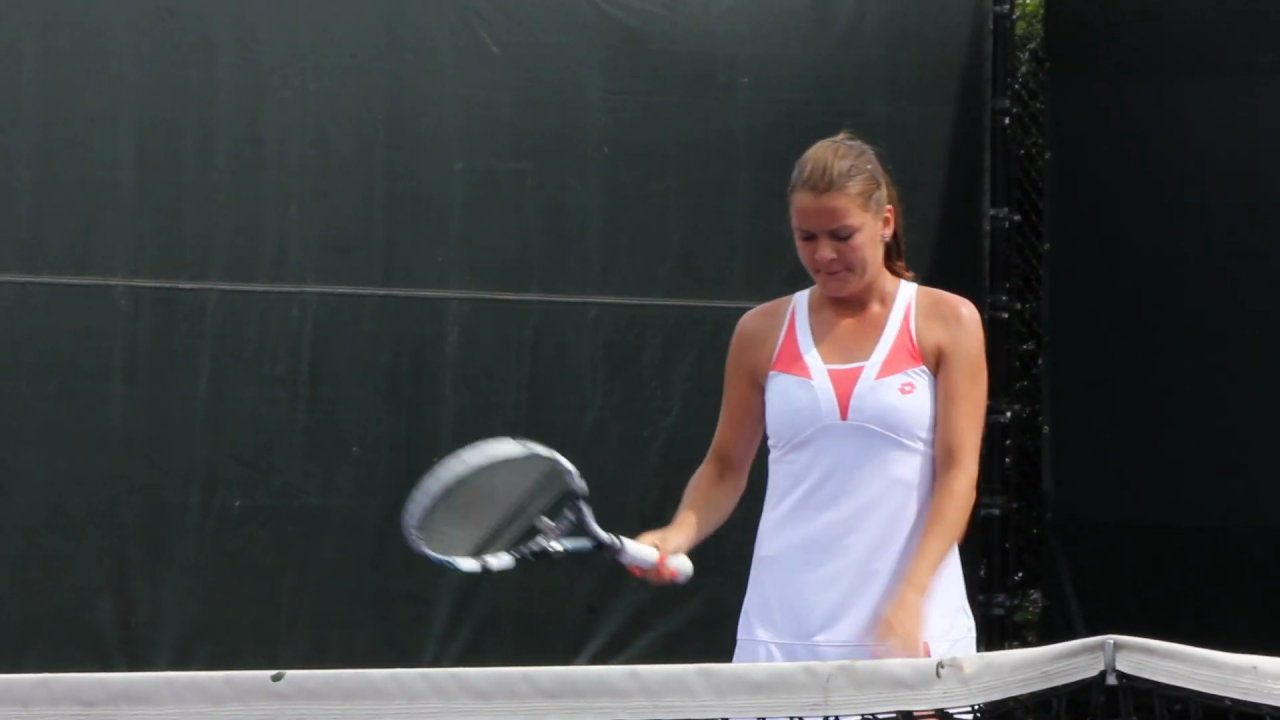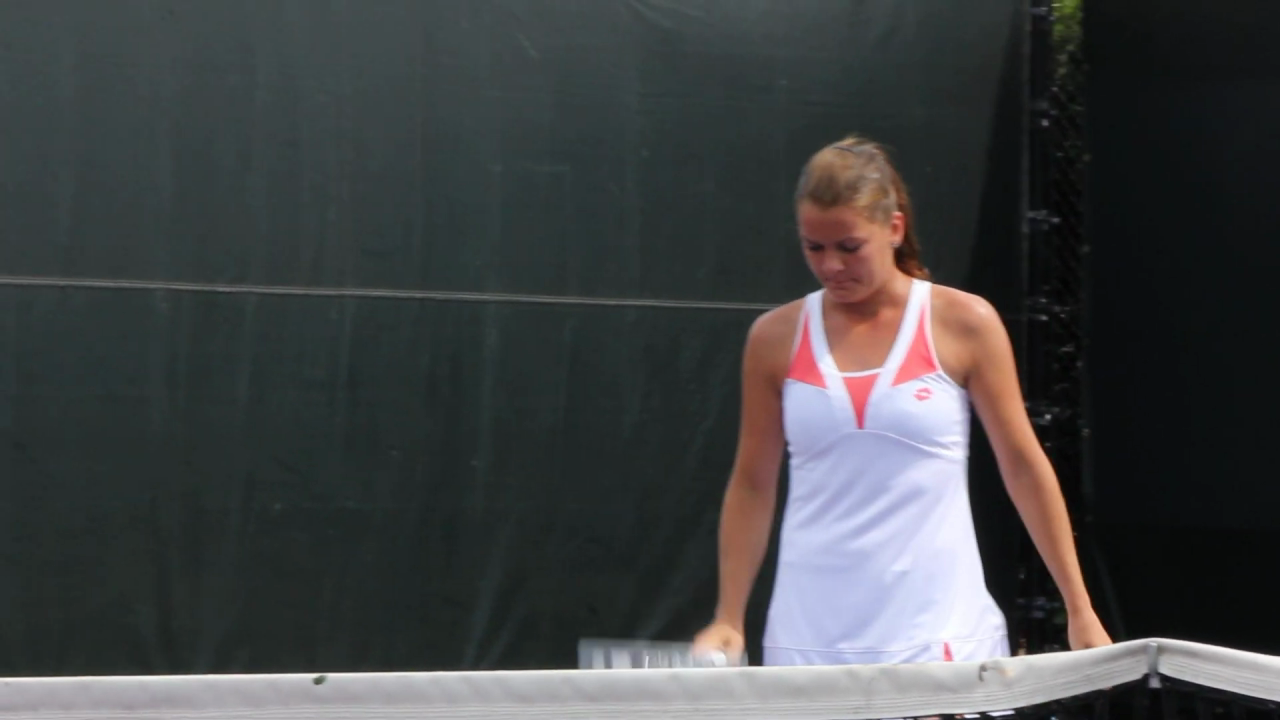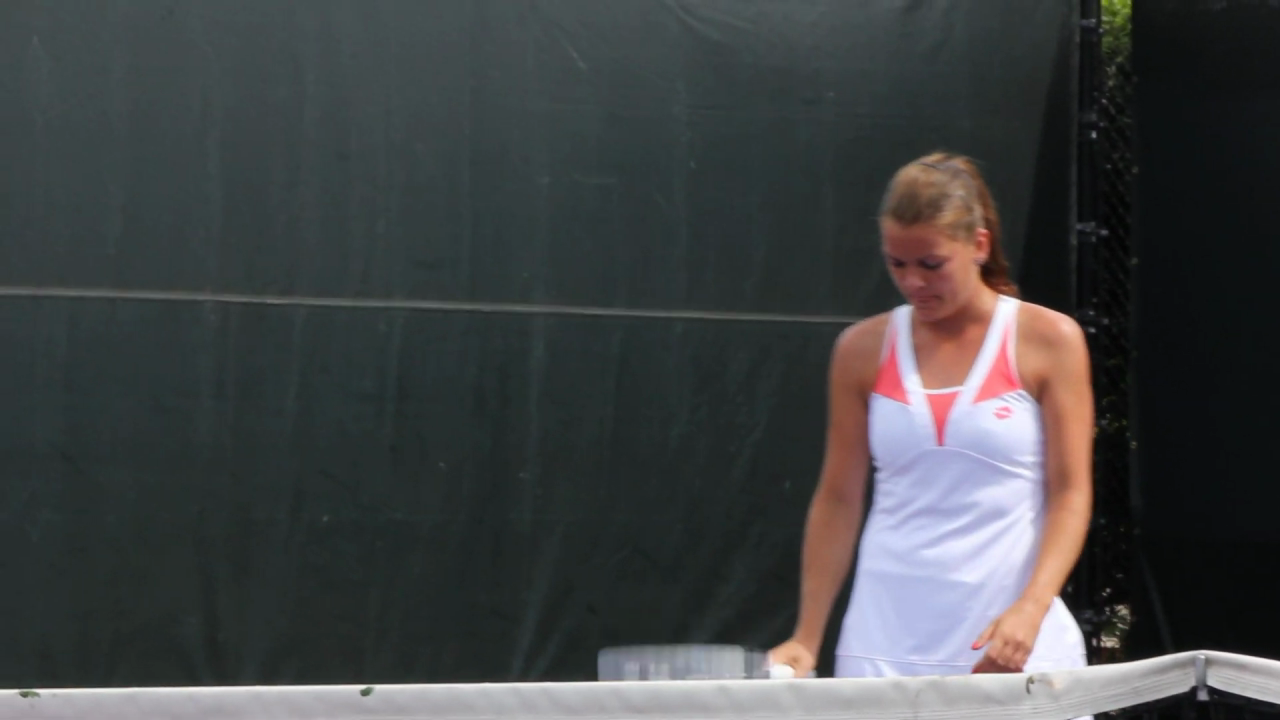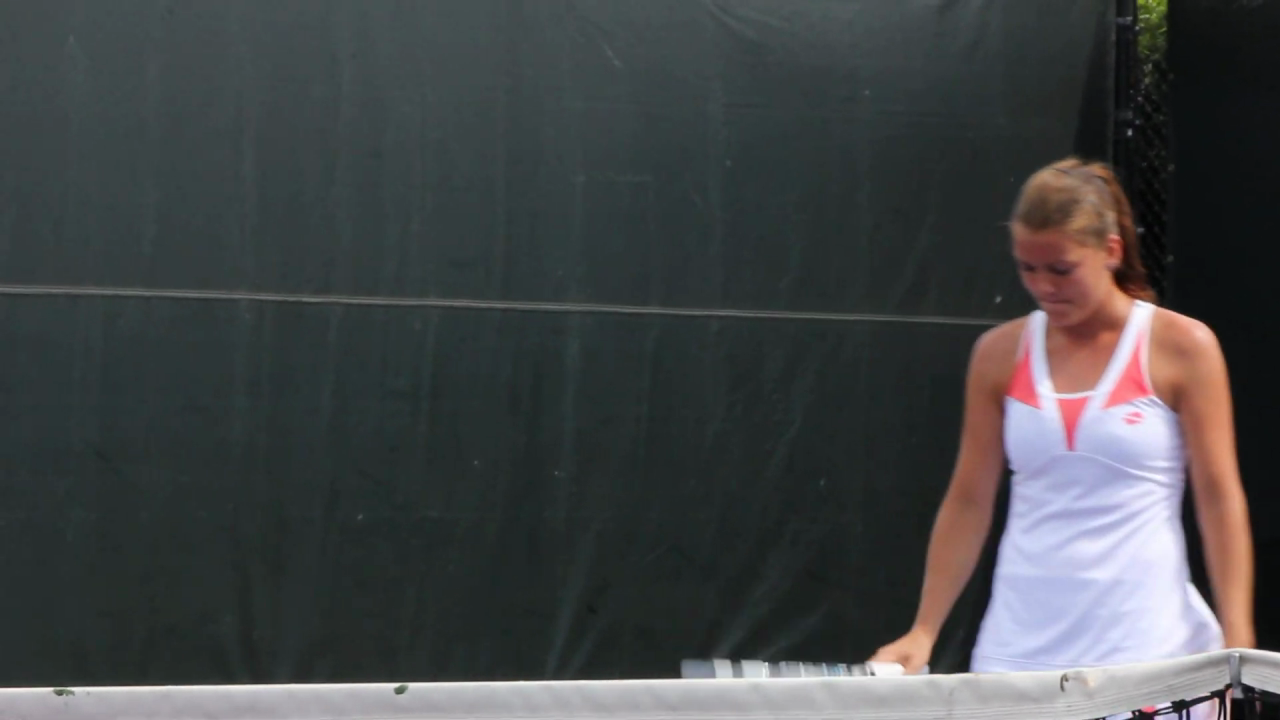
dt=0.4s
person 1, frame 1
left shoulder: (947, 320)
right shoulder: (763, 329)
left elbow: (959, 473)
right elbow: (727, 466)
left wrist: (908, 599)
right wrist: (677, 534)
left hip: (909, 630)
right hip: (783, 628)
person 1, frame 2
left shoulder: (965, 323)
right shoulder: (775, 336)
left elbow: (1024, 467)
right elbow: (752, 483)
left wrist: (1079, 609)
right wrist: (728, 617)
left hip: (939, 632)
right hip: (809, 636)
person 1, frame 3
left shoulder: (1047, 340)
right shoulder: (862, 349)
left elbow: (1070, 492)
right elbow: (838, 498)
left wrist: (1031, 610)
right wrist: (807, 636)
left hip: (1010, 641)
right hip: (886, 645)
person 1, frame 4
left shoulder: (1181, 347)
right shoulder: (1000, 353)
left elbow: (1221, 499)
right elbow: (968, 501)
left wrist: (1238, 645)
right wrist: (924, 632)
left hip: (1150, 646)
right hip: (1020, 647)
